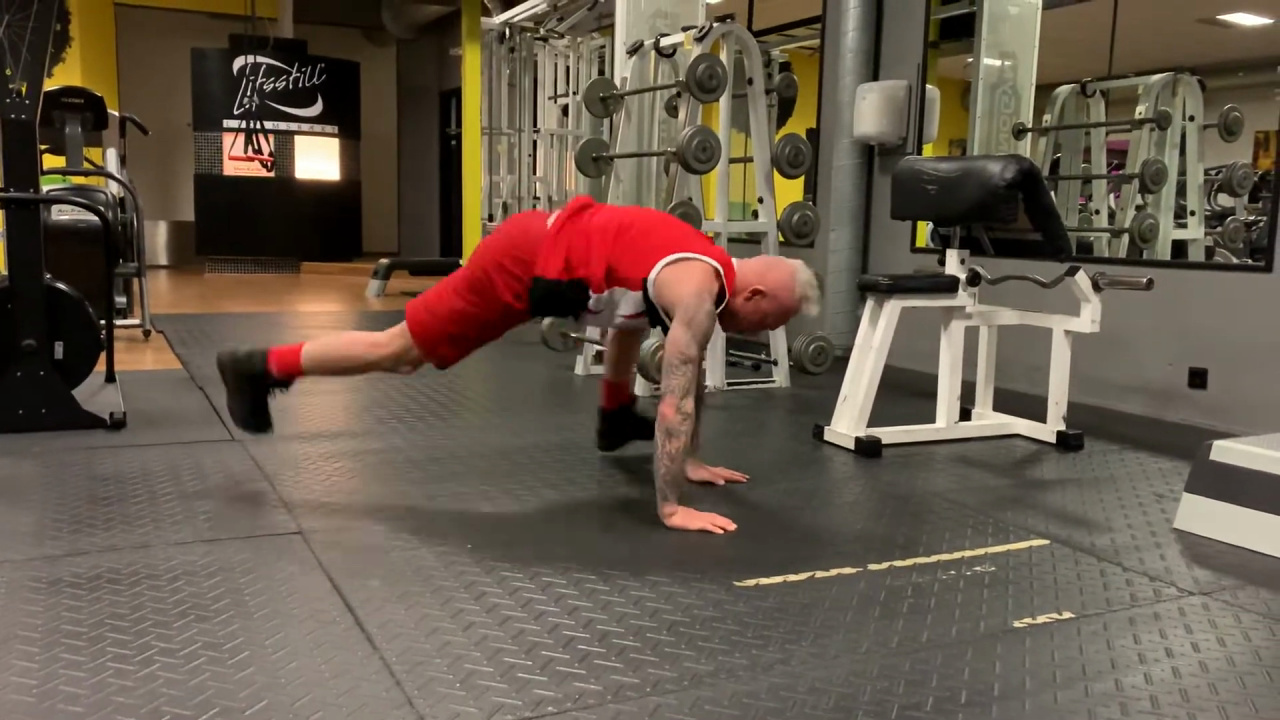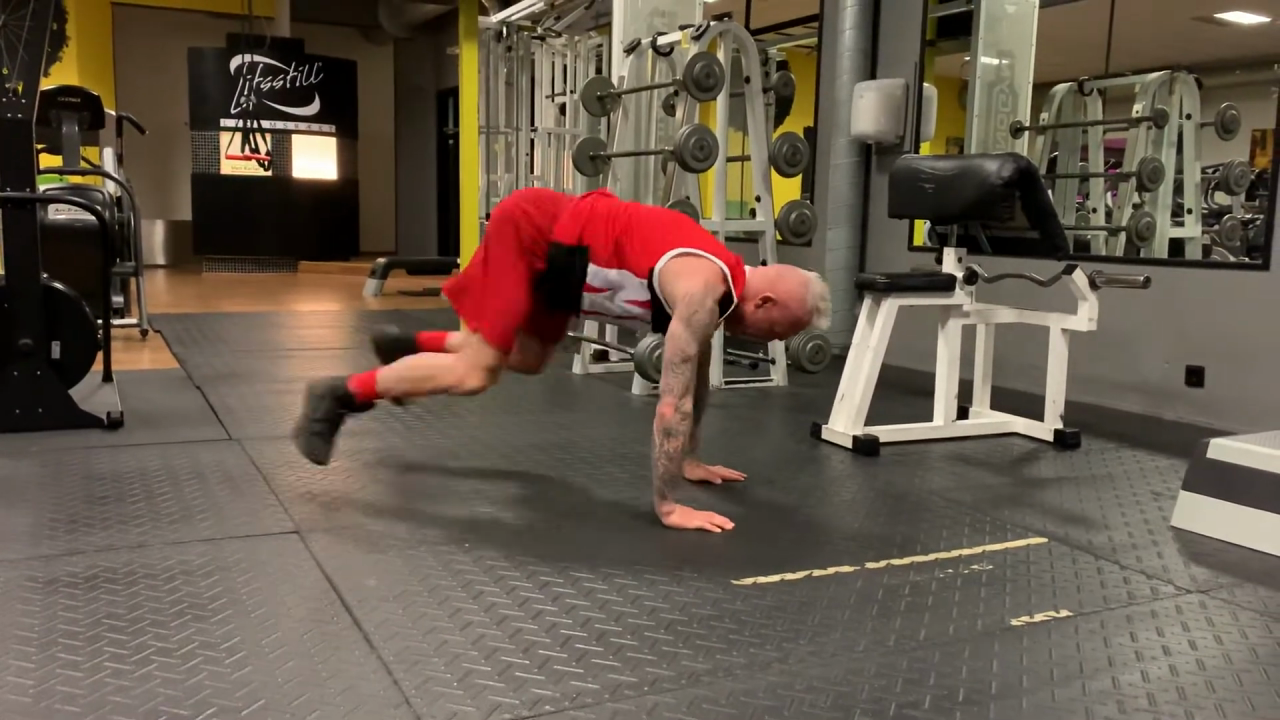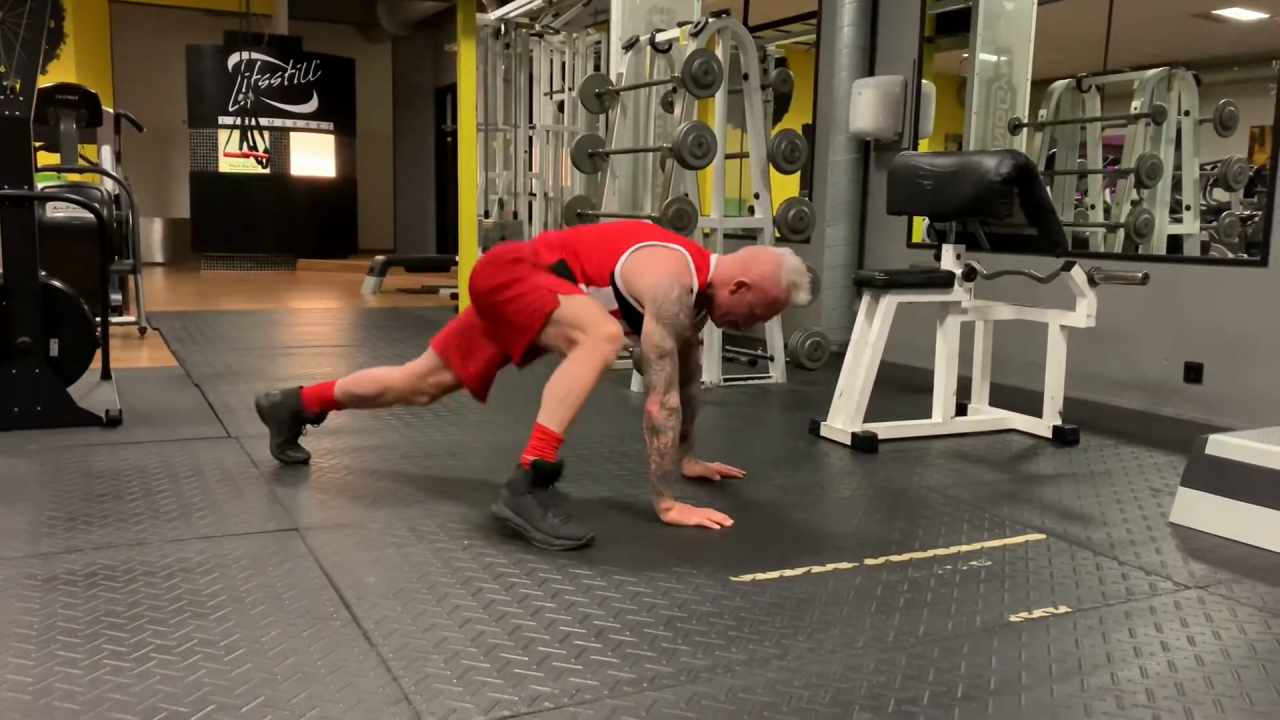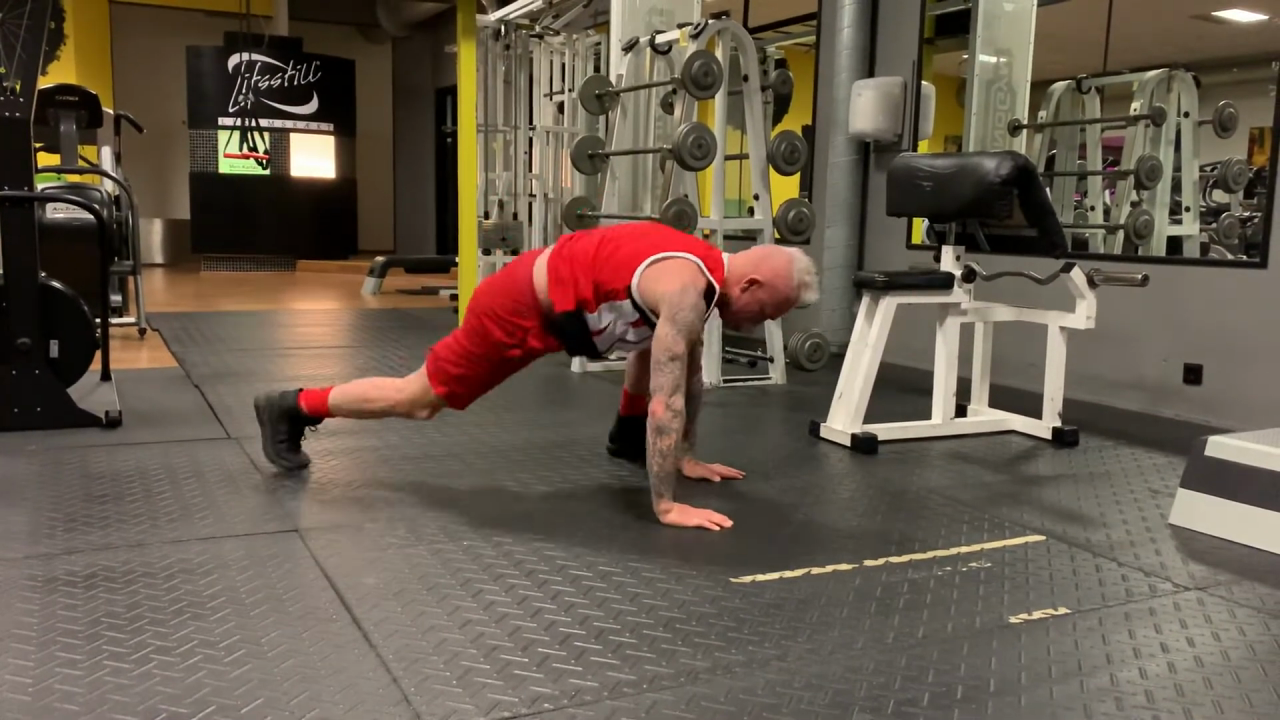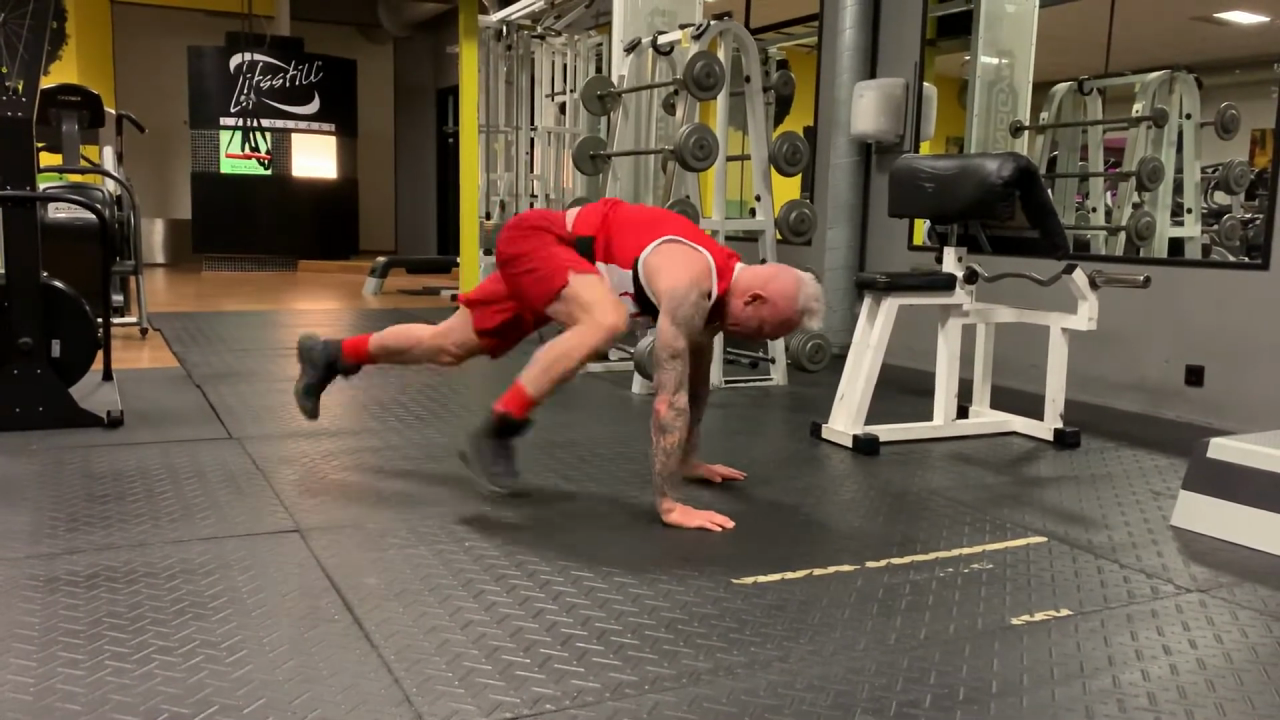
dt=0.5s
person 1, frame 1
left shoulder: (705, 265)
right shoulder: (698, 289)
left elbow: (689, 372)
right elbow: (677, 400)
left wrist: (690, 460)
right wrist: (672, 507)
left hip: (546, 234)
right hip: (521, 266)
left knee: (641, 315)
right knee: (398, 351)
left ankle: (614, 420)
right ankle: (261, 368)
person 1, frame 2
left shoulder: (715, 283)
right shoulder: (700, 287)
left elbow: (695, 373)
right elbow: (676, 398)
left wrist: (689, 460)
right wrist: (670, 506)
left hip: (556, 236)
right hip: (533, 230)
left knee: (530, 359)
right knee: (474, 372)
left ankle: (408, 346)
right ankle: (340, 395)
person 1, frame 3
left shoulder: (698, 283)
right shoulder: (672, 285)
left elbow: (686, 374)
right elbow: (662, 395)
left wrist: (683, 459)
right wrist: (668, 502)
left hip: (531, 283)
right hip: (509, 275)
left knee: (421, 385)
right knee: (601, 343)
left ankle: (293, 407)
right ankle: (528, 485)
person 1, frame 4
left shoulder: (702, 271)
right shoulder: (686, 287)
left elbow: (686, 373)
right elbow: (667, 396)
left wrist: (686, 458)
right wrist: (667, 504)
left hip: (551, 281)
right hip: (518, 310)
left knee: (660, 328)
right knee: (418, 399)
left ankle: (628, 433)
right ankle: (291, 408)
person 1, frame 5
left shoulder: (716, 283)
right shoulder: (689, 285)
left elbow: (696, 377)
right elbow: (671, 395)
left wrist: (692, 461)
right wrist: (669, 501)
left hip: (563, 251)
right hip: (534, 237)
left knee: (451, 343)
right knee: (606, 319)
left ankle: (332, 354)
right ankle: (495, 433)
